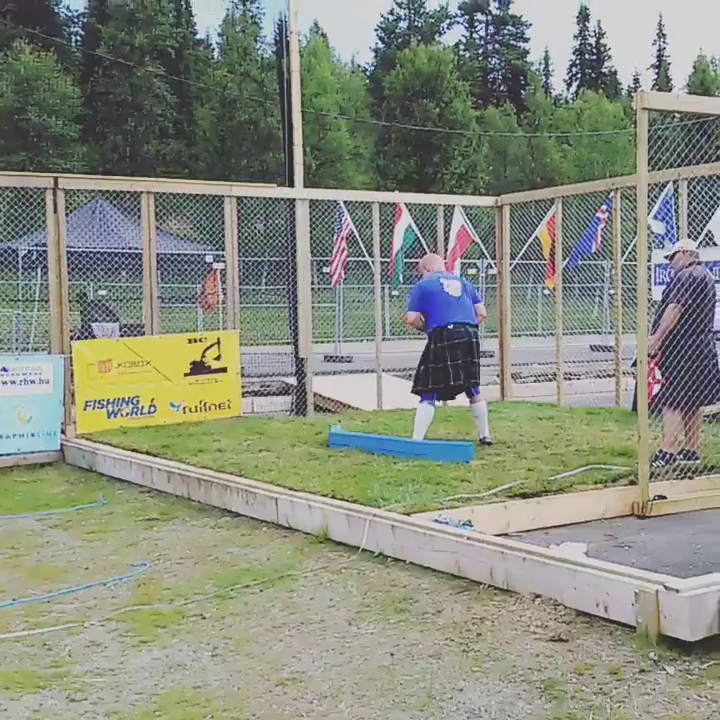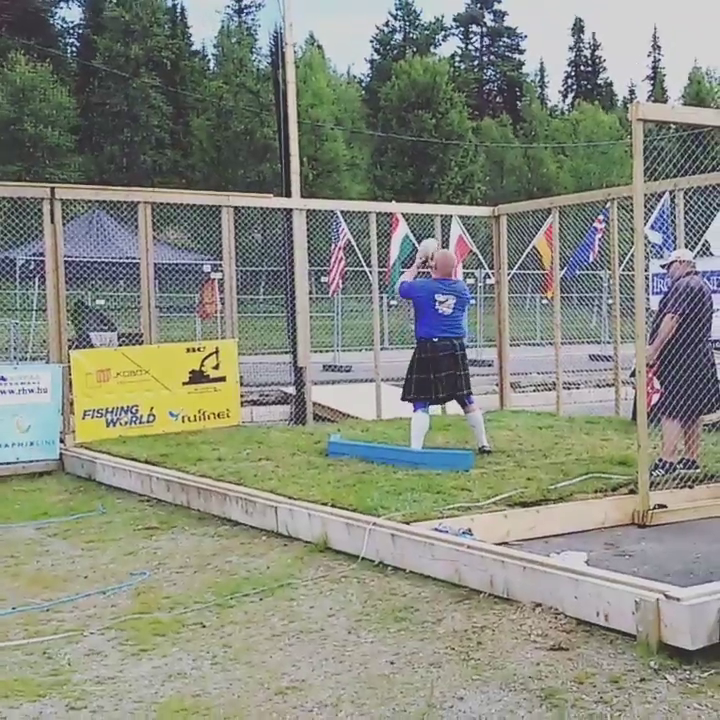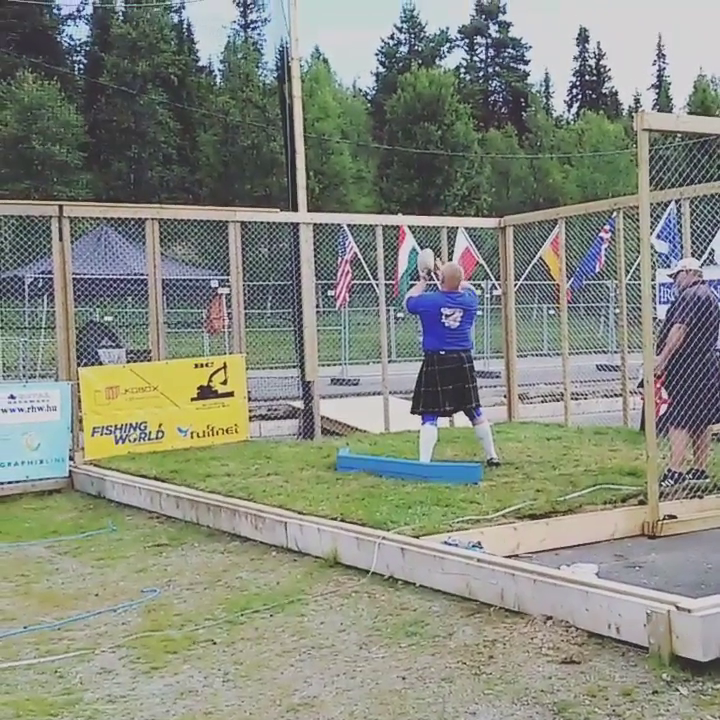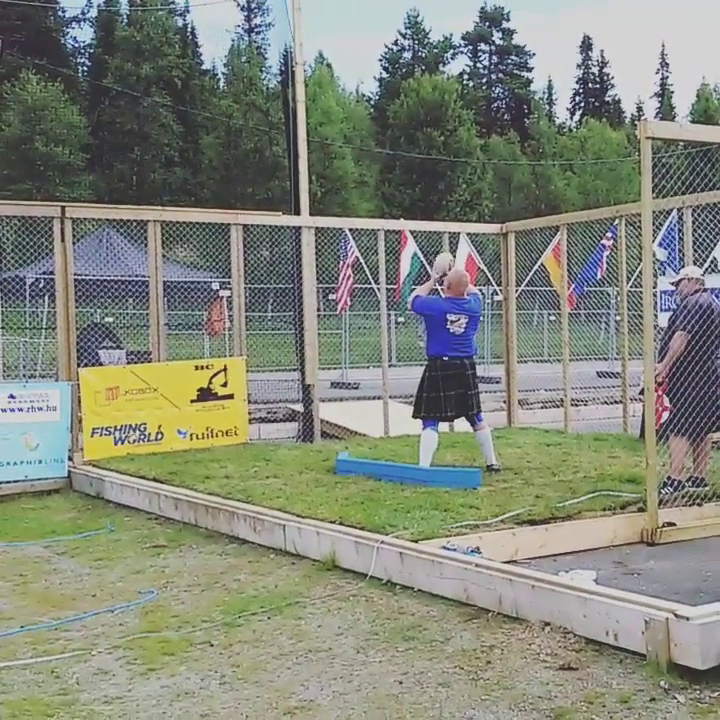
dt=0.7s
person 1, frame 1
left shoulder: (687, 276)
left elbow: (675, 308)
left wrist: (656, 338)
left hip: (683, 347)
right hip: (701, 346)
left knee: (673, 401)
right knee: (693, 401)
left ankle: (668, 454)
right ankle: (691, 452)
person 1, frame 2
left shoulder: (683, 286)
left elbow: (672, 319)
left wrist: (654, 348)
left hip: (680, 357)
right hip: (699, 356)
left knee: (671, 410)
right knee: (692, 411)
left ankle: (667, 463)
right ankle: (691, 460)
person 1, frame 3
left shoulder: (691, 295)
left elbow: (680, 328)
left wrist: (662, 358)
left hip: (688, 367)
left knee: (679, 420)
right knee: (700, 420)
left ankle: (675, 473)
right ankle: (699, 471)
person 1, frame 4
left shoulder: (693, 303)
left elbow: (683, 336)
left wrist: (665, 364)
left hip: (690, 376)
left knee: (679, 428)
right knee: (701, 429)
left ankle: (675, 481)
right ankle: (699, 478)
person 2, frame 1
left shoulder: (423, 285)
right shoulder: (463, 283)
left elbow: (411, 319)
right elbow: (481, 314)
left wrist: (428, 328)
left hip: (443, 338)
right hip: (469, 336)
left knee: (428, 394)
right knee: (473, 389)
left ankle: (416, 441)
right ankle: (485, 436)
person 2, frame 2
left shoulder: (420, 287)
right shoulder: (462, 289)
left elbow: (401, 287)
left wrist: (416, 266)
right wrist: (447, 266)
left hip: (428, 350)
right hip: (456, 349)
left knee: (421, 403)
right knee: (466, 399)
left ankle: (415, 450)
right ankle: (483, 444)
person 2, frame 3
left shoulder: (428, 301)
right shoulder: (469, 300)
left elbow: (408, 302)
right elbow: (467, 287)
left wrist: (422, 282)
right wrist: (447, 272)
left hip: (436, 363)
right hip: (463, 362)
left knee: (429, 416)
right knee: (475, 411)
left ankle: (424, 463)
right ankle: (492, 456)
person 2, frame 4
left shoulder: (433, 305)
right shoulder: (474, 305)
left elbow: (413, 300)
right elbow: (473, 292)
left wrist: (431, 281)
right wrist: (456, 276)
left hip: (439, 369)
right hip: (465, 368)
left knee: (431, 421)
right knee: (476, 417)
left ankle: (424, 468)
right ankle: (492, 462)
